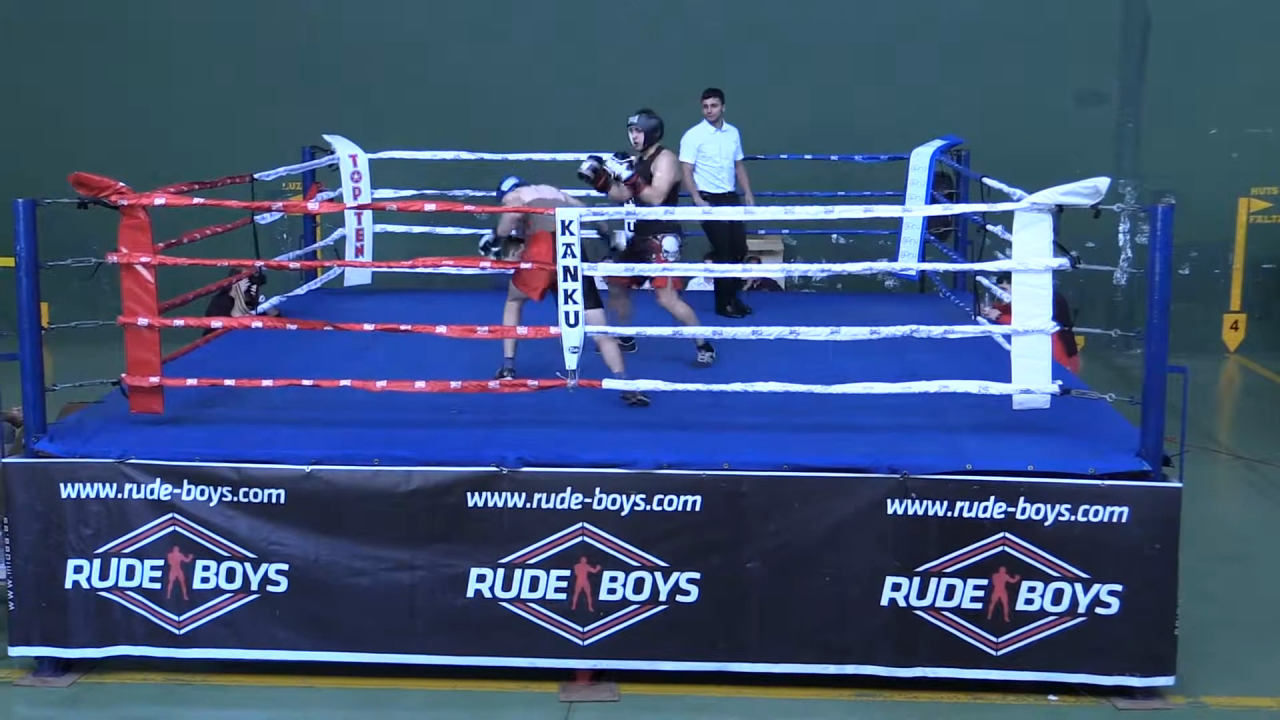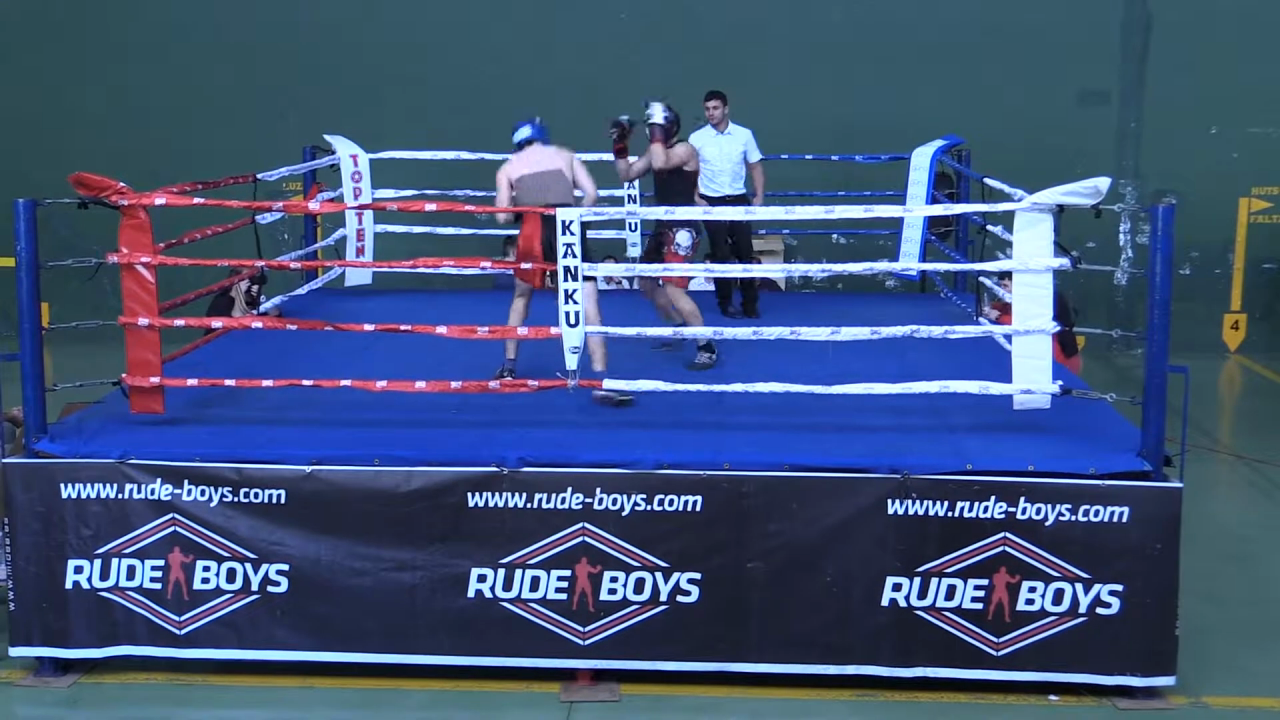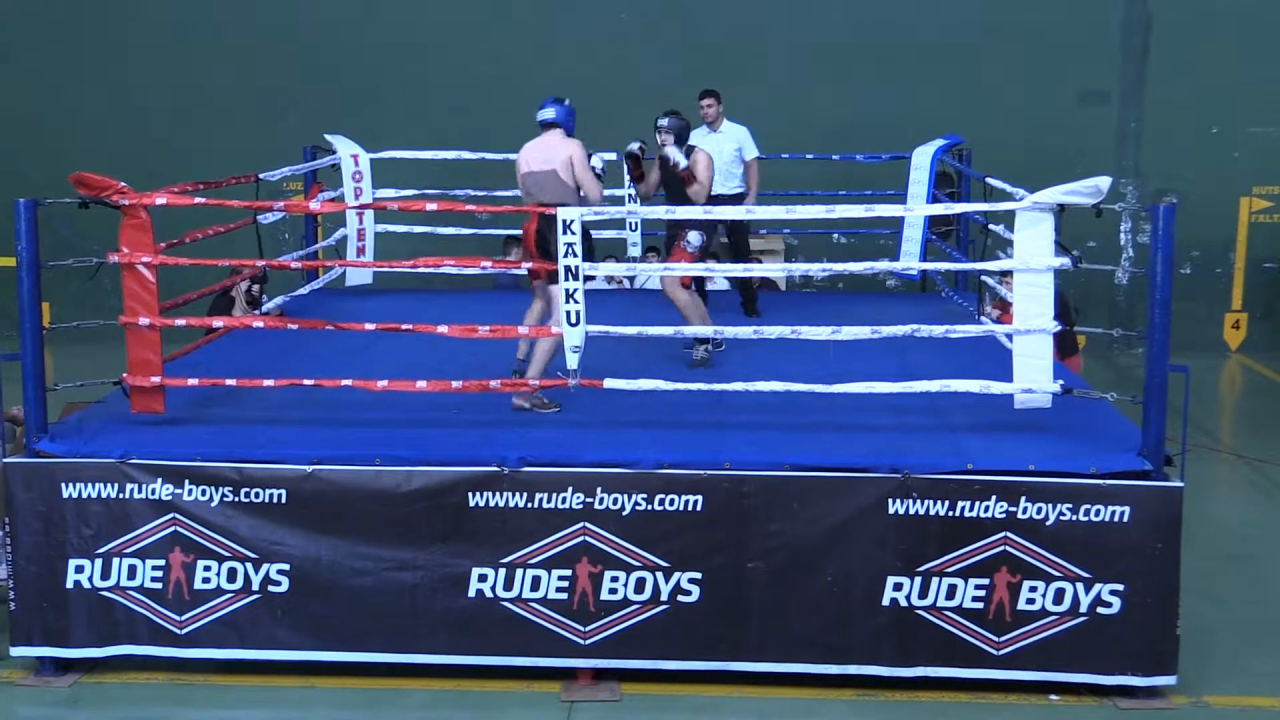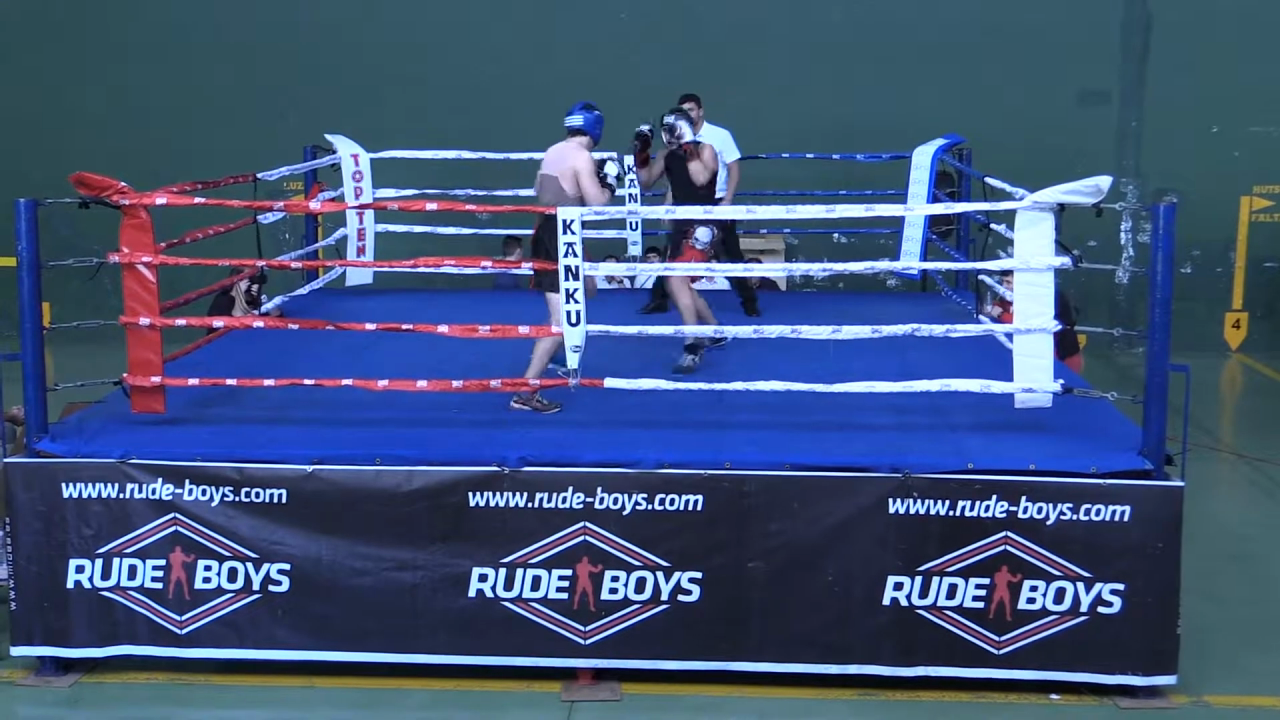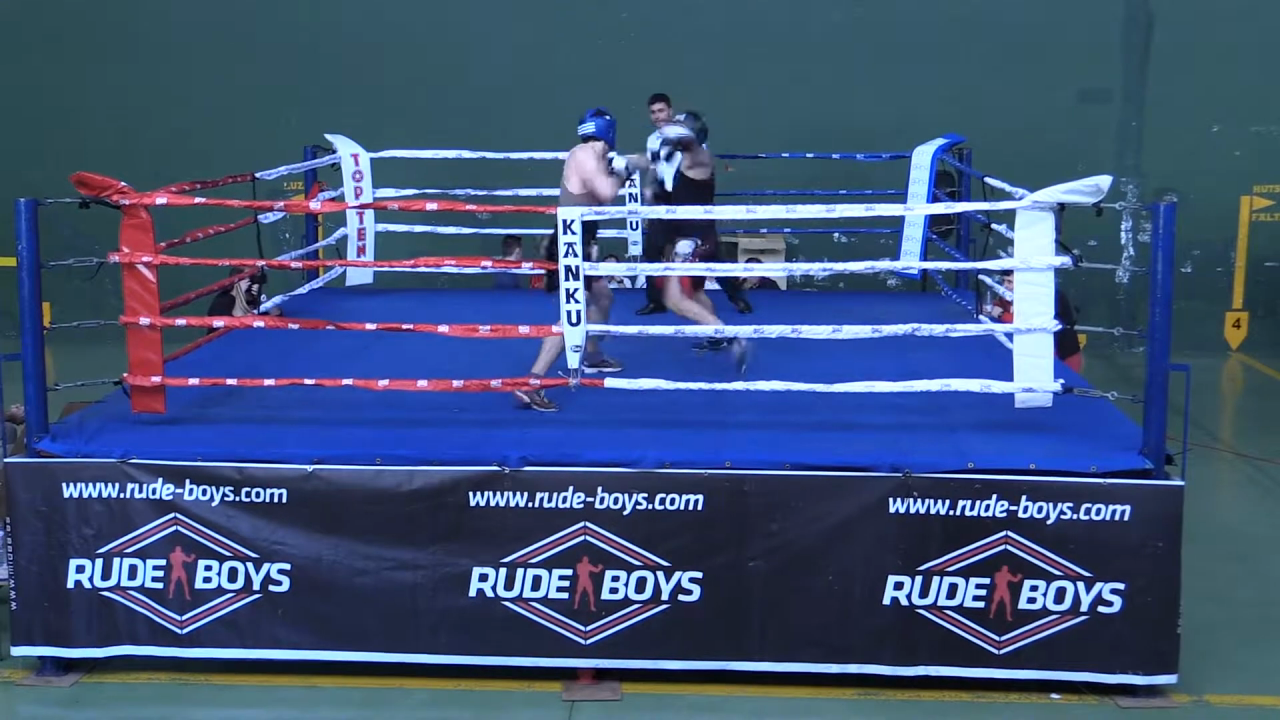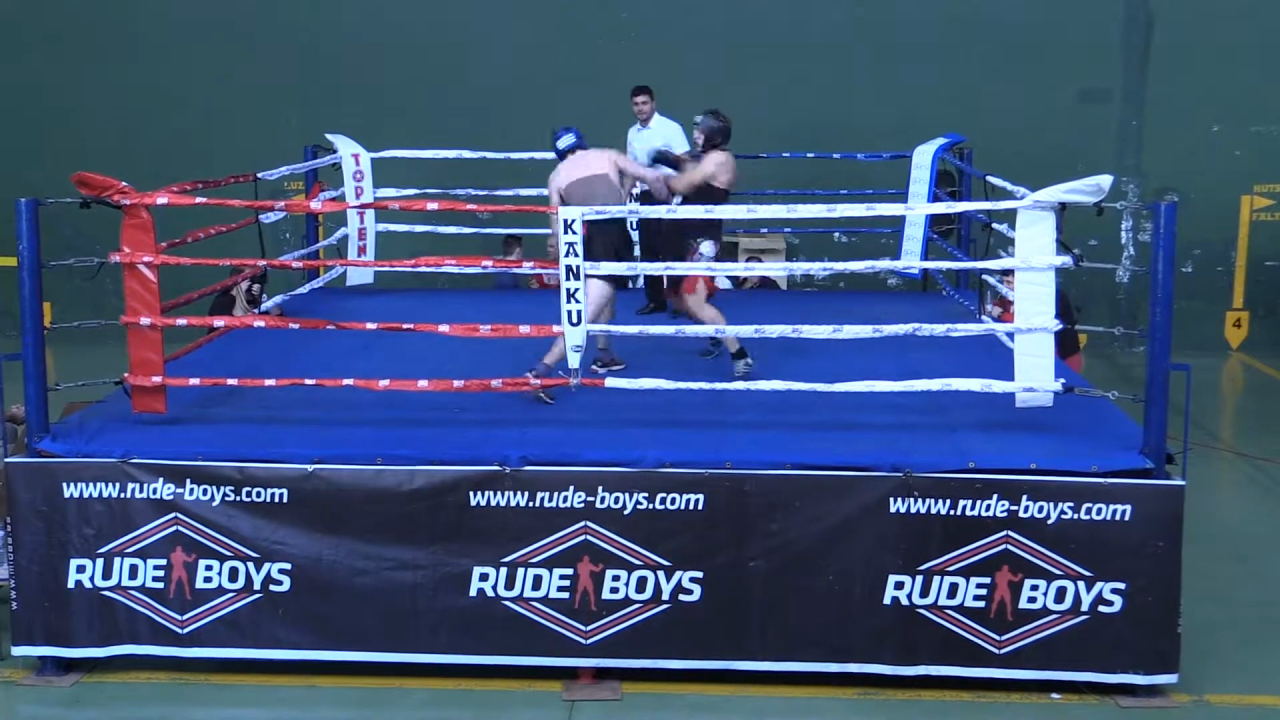
dt=0.2s
person 1, frame 1
left shoulder: (513, 196)
right shoulder: (559, 194)
left elbow: (511, 214)
right elbow: (601, 222)
left wrist: (496, 238)
left hip: (542, 251)
left knee: (513, 300)
right knee: (600, 331)
left ankle: (508, 368)
right ankle: (621, 382)
person 1, frame 2
left shoulder: (508, 167)
right shoulder: (565, 156)
left elbow: (503, 217)
right elbow: (592, 195)
left hip: (532, 233)
left knee: (521, 298)
right knee: (590, 310)
left ankle: (508, 369)
person 1, frame 3
left shoulder: (523, 152)
right shoulder: (571, 146)
right elbow: (594, 196)
right wrist: (596, 174)
left hip: (536, 228)
left knee: (542, 299)
right knee: (563, 315)
left ankle: (520, 365)
right ankle: (526, 390)
person 1, frame 4
left shoulder: (553, 152)
right shoulder: (582, 156)
right elbow: (596, 204)
right wrist: (608, 183)
left hip: (549, 236)
right hip: (558, 240)
left knee: (586, 288)
right knee: (562, 319)
left ankle: (556, 352)
right ankle: (526, 390)
person 1, frame 5
left shoulder: (582, 154)
right shoulder: (587, 154)
right elbow: (607, 193)
right wrist: (618, 174)
left knee: (603, 296)
left ankle: (593, 357)
right ankle: (532, 383)
person 1, frame 6
left shoulder: (556, 176)
right shoulder: (605, 156)
left elbow: (557, 228)
right elbow: (653, 178)
left hip: (581, 239)
right hip: (610, 234)
left knee: (603, 295)
right knee: (587, 315)
left ankle: (604, 356)
right ankle: (542, 371)
person 2, frame 1
left shoulder: (665, 160)
right shoulder: (637, 161)
left elbow: (656, 199)
right elbow: (619, 198)
left wrist: (628, 176)
right wrist: (597, 179)
left hip: (665, 237)
right hip: (642, 234)
left knee: (667, 298)
right knee: (615, 286)
left ankle: (705, 347)
right ankle: (625, 338)
person 2, frame 2
left shoulder: (684, 149)
right shoulder: (656, 150)
left elbow: (659, 163)
right elbow: (626, 174)
left wrist: (659, 124)
right wrist: (620, 142)
left hip: (682, 230)
right hip: (663, 228)
left knee: (673, 291)
right knee: (647, 283)
left ankle: (708, 349)
right ankle: (679, 330)
person 2, frame 3
left shoulder: (699, 156)
right shoulder: (663, 158)
left elbow: (700, 198)
right elbow: (645, 192)
left wrist: (681, 166)
right wrist: (634, 165)
left hip: (695, 231)
right hip: (676, 229)
left knee: (670, 281)
right knee: (682, 287)
left ankle: (703, 341)
right ankle: (711, 337)
person 2, frame 4
left shoulder: (704, 151)
right shoulder: (669, 155)
left elbow: (701, 179)
right elbow: (646, 182)
left wrist: (688, 143)
left hip: (701, 229)
right hip: (682, 227)
left knee: (677, 282)
right knee: (675, 286)
left ankle: (692, 350)
person 2, frame 5
left shoulder: (700, 157)
right shoulder: (689, 159)
left elbow: (698, 155)
left wrist: (684, 139)
left hip: (690, 240)
right hip: (703, 239)
left knee: (674, 300)
right knee: (693, 294)
left ankle: (735, 342)
right ankle: (718, 336)
person 2, frame 6
left shoulder: (717, 158)
right shoulder: (710, 156)
left elbow: (679, 186)
right wrist: (672, 159)
left hip: (703, 240)
right hip: (694, 240)
left knee: (693, 302)
right knee: (680, 298)
left ankle: (740, 356)
right ankle: (720, 336)
person 3, frame 1
left shoulder: (733, 133)
right shoulder: (693, 135)
right elbow: (686, 171)
left wrist: (748, 192)
right wrist: (696, 200)
left hip: (730, 197)
right hip: (708, 199)
left knee: (739, 250)
right knee: (723, 252)
left ankle: (733, 297)
right ankle: (723, 303)
person 3, frame 2
left shoulder: (744, 135)
right shoulder: (696, 138)
left elbow: (755, 167)
left wrist: (759, 195)
right wrist: (695, 198)
left hip: (738, 201)
right hip: (710, 202)
left knee: (744, 253)
right knee: (720, 255)
left ankle: (749, 302)
right ankle: (725, 303)
person 3, frame 3
left shoulder: (740, 132)
right shoulder: (696, 136)
left elbow: (752, 165)
left wrist: (752, 196)
left hip: (734, 200)
right hip: (705, 201)
left knee: (741, 253)
left ankle: (749, 302)
person 3, frame 4
left shoulder: (720, 135)
left elbow: (733, 168)
left wrist: (728, 198)
left hip: (718, 204)
left knee: (732, 255)
left ankle: (749, 300)
right ankle: (659, 299)
person 3, frame 5
right shoulder: (652, 140)
right wrist: (649, 191)
left hip: (691, 202)
right hip: (664, 202)
right knee: (651, 251)
left ankle: (736, 296)
right ankle: (655, 301)
person 3, frame 6
left shoulder: (670, 128)
right shoulder: (632, 133)
right wrist: (625, 192)
left hip: (666, 195)
right hip: (646, 196)
left knee: (667, 249)
right knee: (648, 250)
left ankle: (677, 296)
right ankle: (656, 299)
